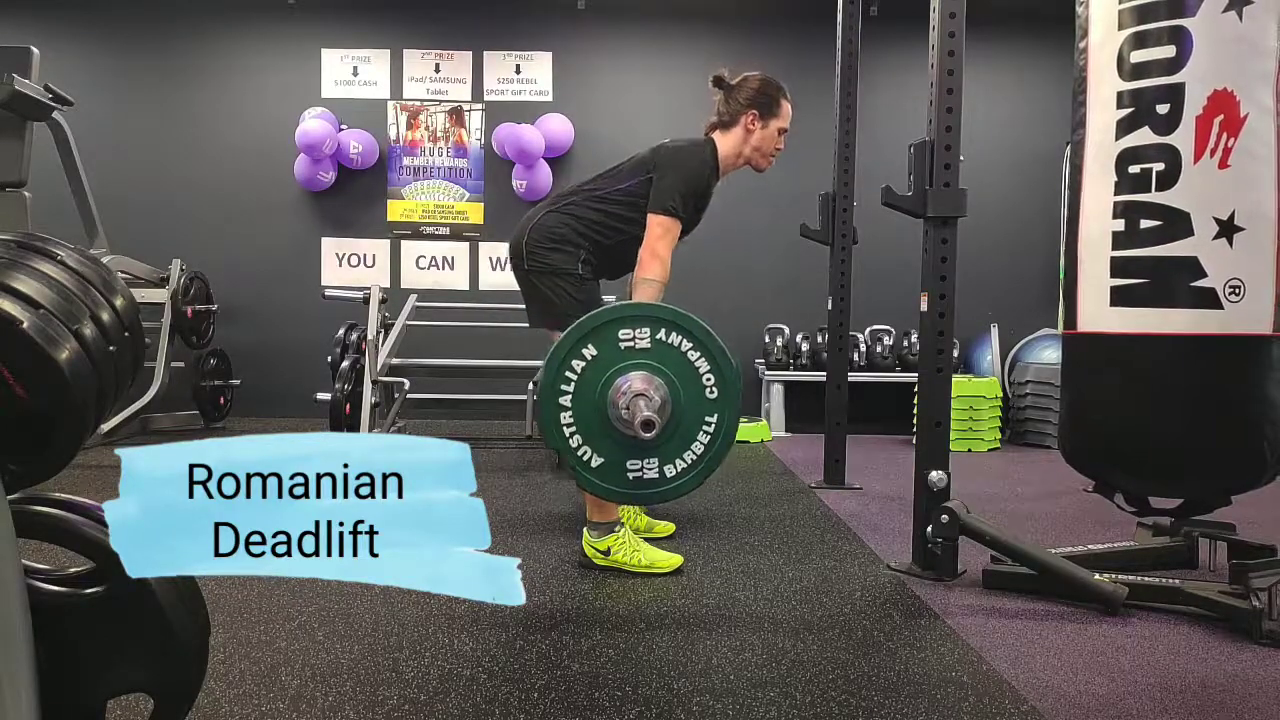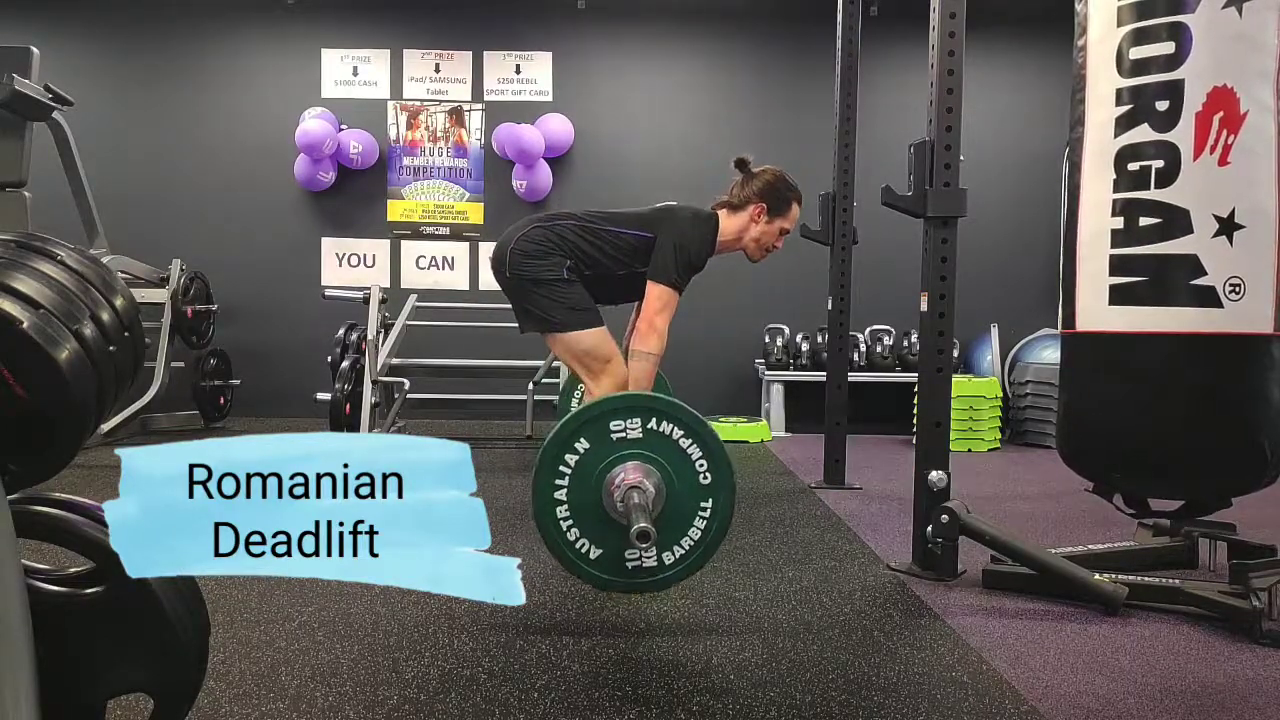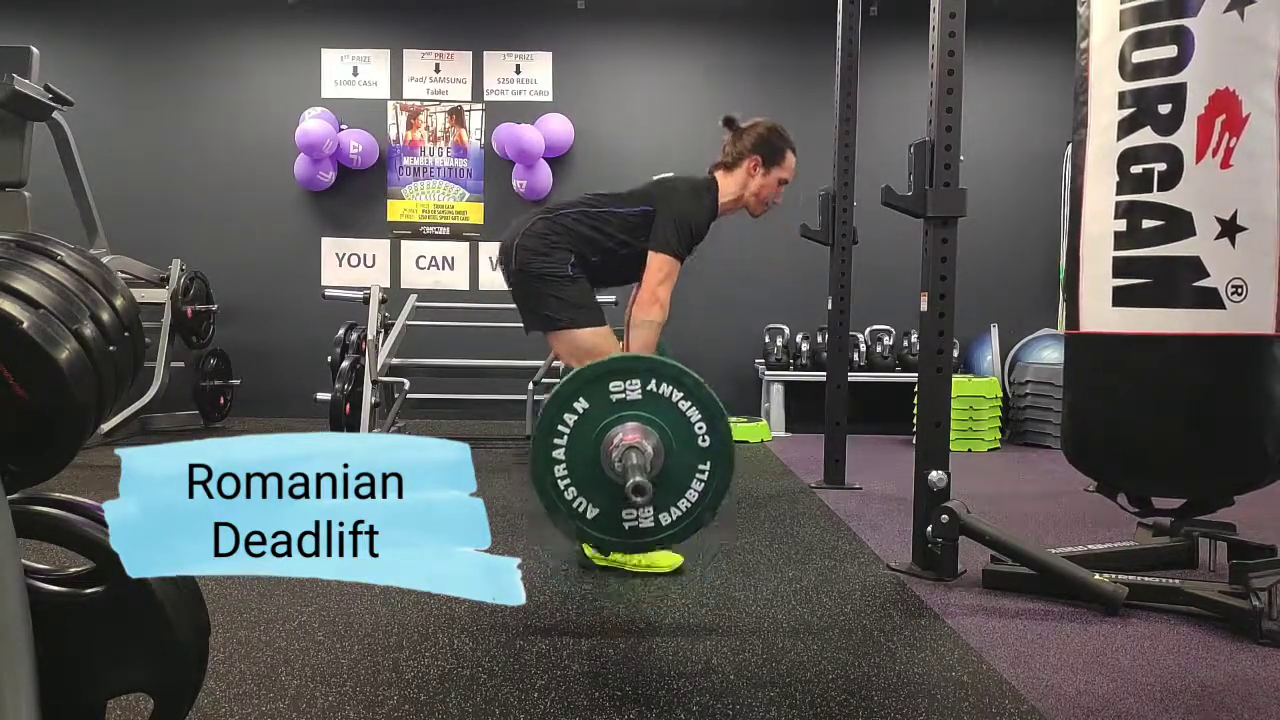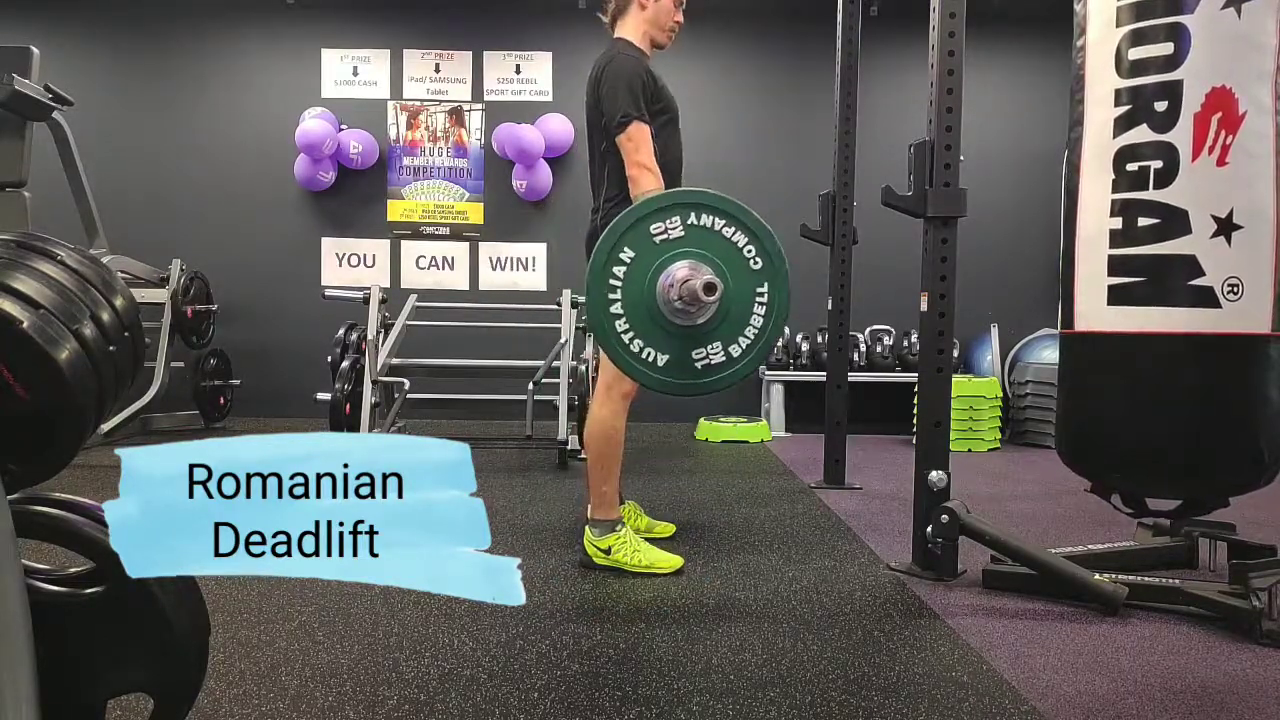
dt=1s
person 1, frame 1
left shoulder: (695, 163)
right shoulder: (692, 163)
left elbow: (648, 253)
right elbow: (654, 255)
left hip: (553, 249)
right hip: (553, 250)
left ankle: (611, 508)
right ankle: (604, 536)
person 1, frame 2
left shoulder: (691, 231)
right shoulder: (690, 234)
left elbow: (645, 322)
right elbow: (652, 327)
left hip: (530, 253)
right hip: (535, 255)
left knee: (607, 379)
right knee: (610, 382)
person 1, frame 3
left shoulder: (693, 197)
right shoulder: (689, 201)
left elbow: (646, 291)
right elbow: (653, 298)
left hip: (540, 256)
right hip: (538, 255)
person 1, frame 4
left shoulder: (628, 68)
right shoulder: (624, 66)
right elbow: (641, 168)
left knee: (619, 384)
right knee: (617, 386)
left ankle: (610, 508)
right ankle: (605, 532)
